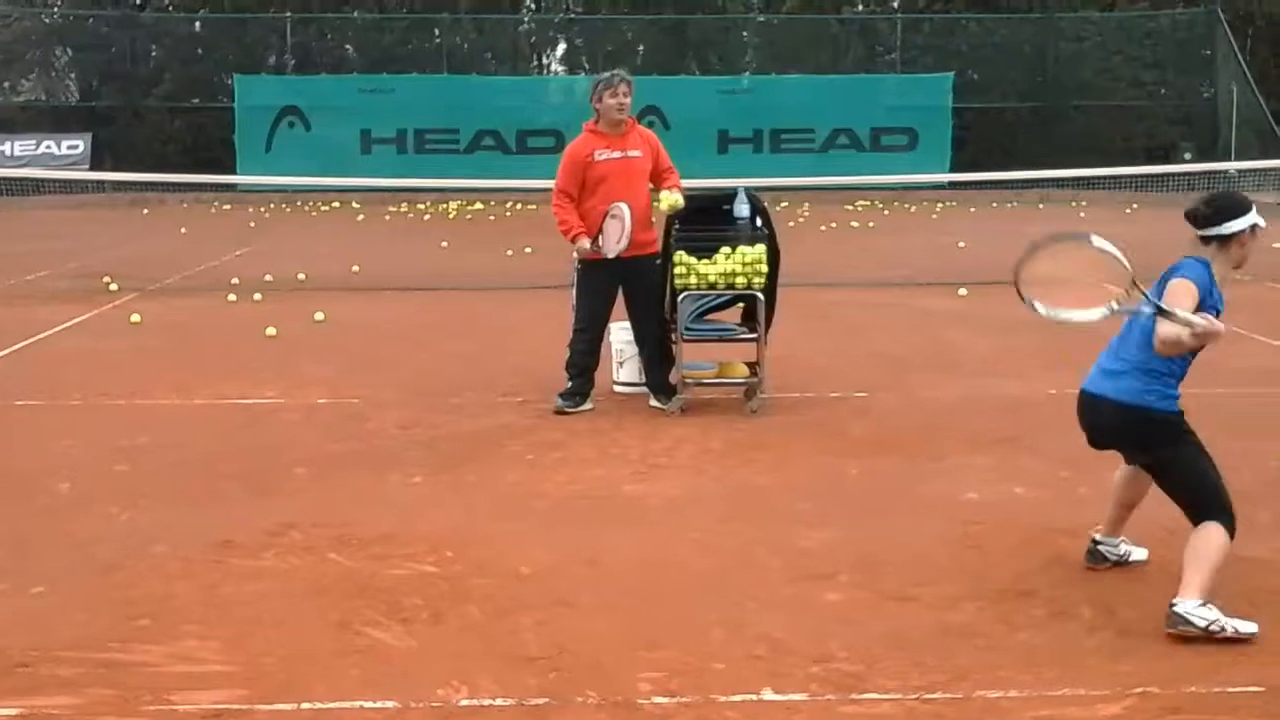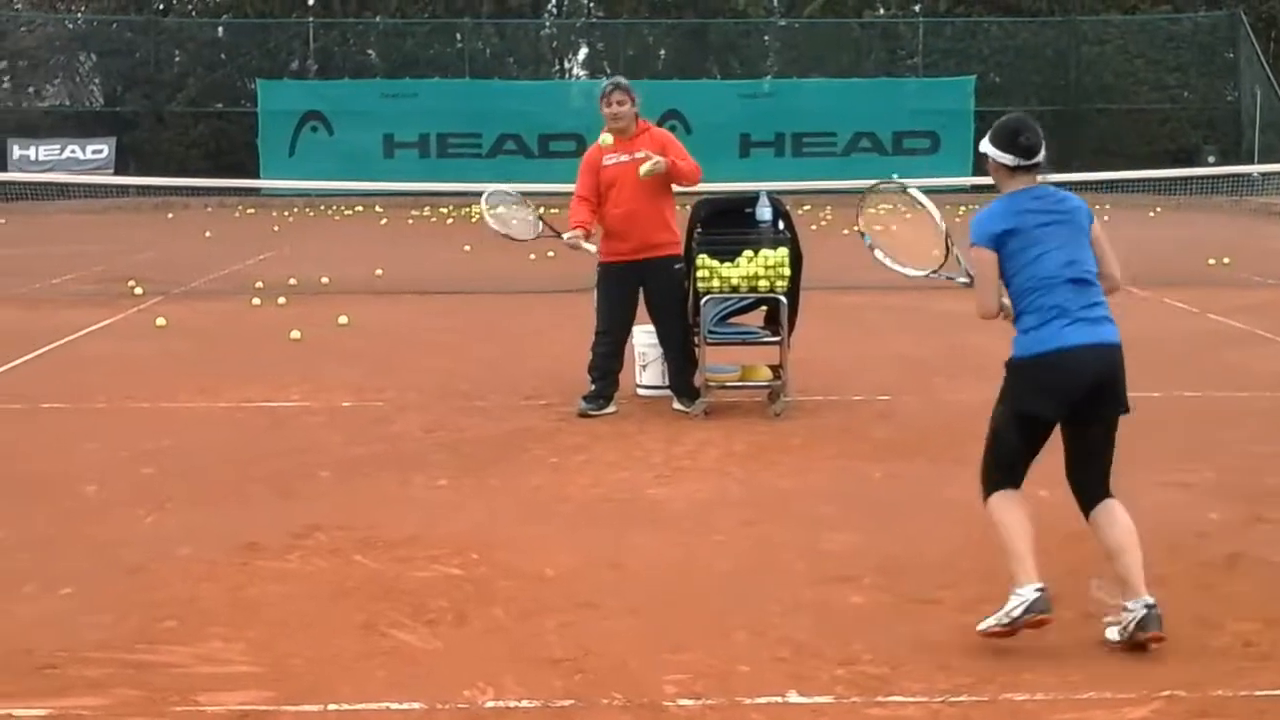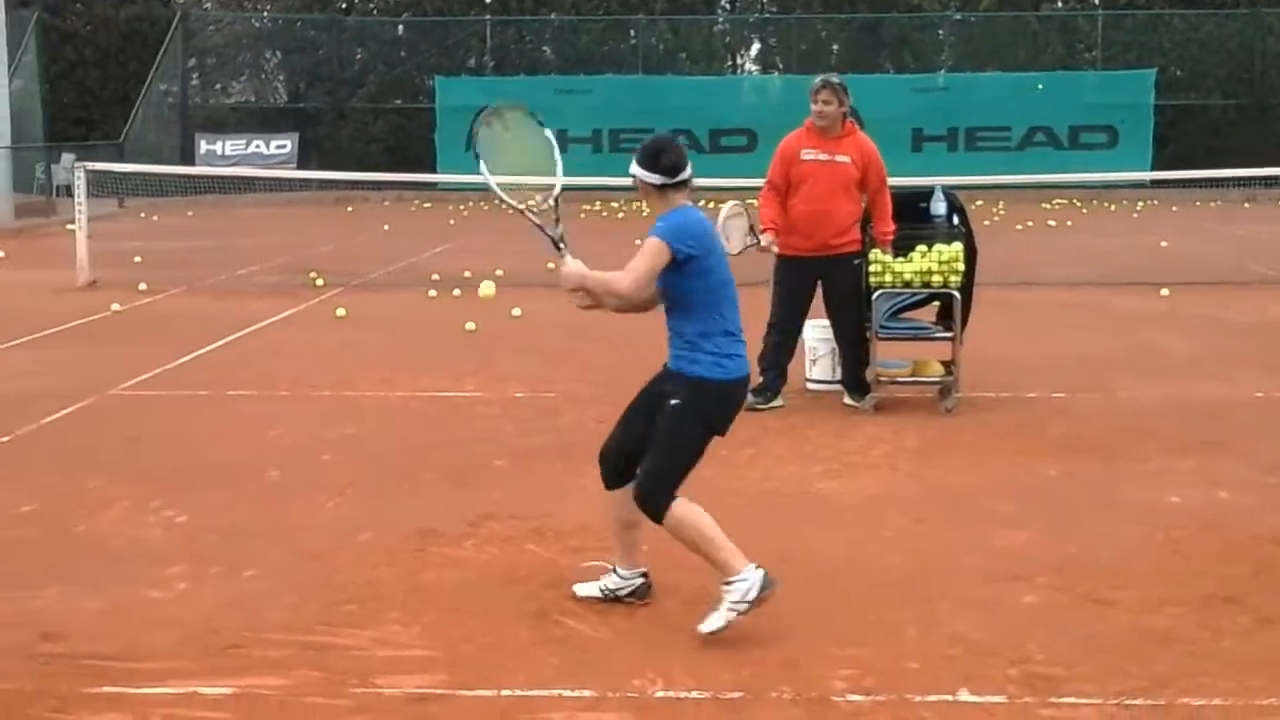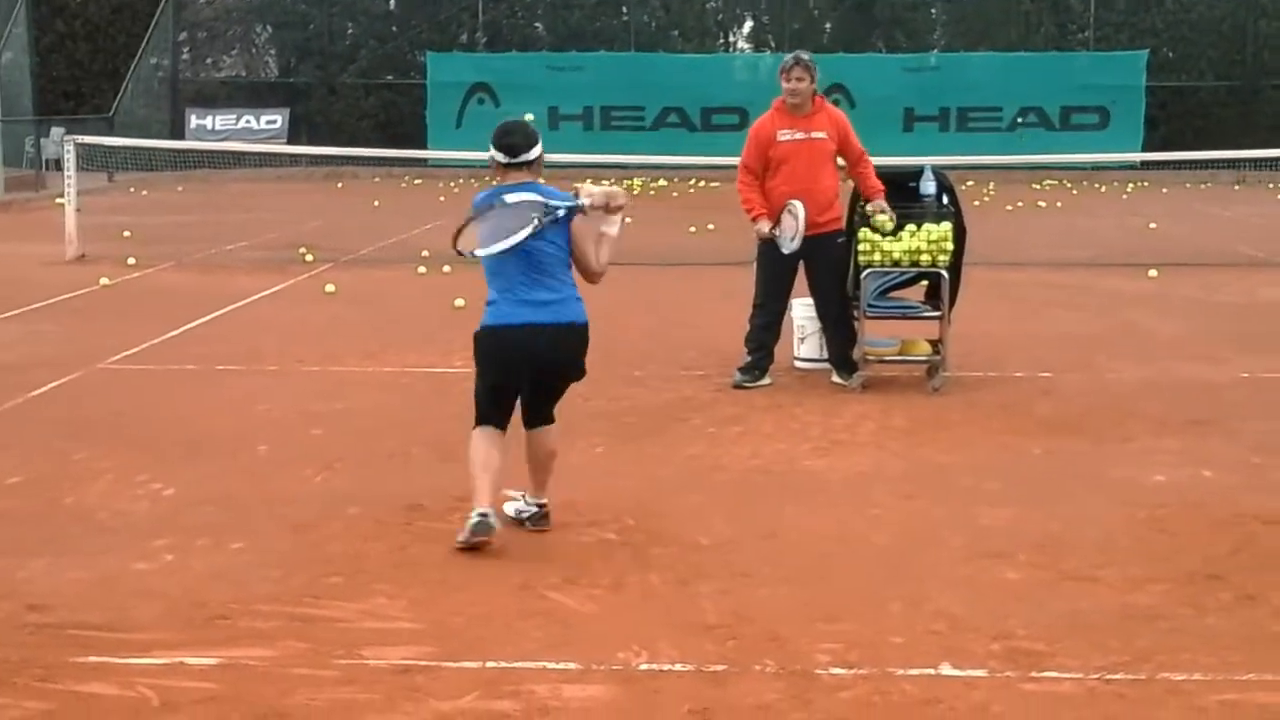
dt=1s
person 1, frame 1
left shoulder: (1207, 281)
right shoulder: (1191, 277)
right elbow: (1165, 340)
right wrist: (1197, 334)
left hip: (1099, 400)
right hip: (1142, 409)
left knee: (1147, 455)
right knee: (1214, 513)
left ankle: (1106, 543)
right ankle: (1190, 607)
person 1, frame 2
left shoulder: (990, 220)
right shoulder: (1076, 207)
left elbow: (988, 309)
right elbow: (1112, 281)
left hip: (1044, 362)
right hip: (1104, 354)
left knee: (1001, 482)
right knee: (1095, 488)
left ankle: (1029, 590)
right ankle: (1140, 607)
person 1, frame 3
left shoulder: (673, 227)
right shoulder: (686, 223)
left elbow: (627, 288)
right elbow: (645, 298)
left wrist: (580, 275)
right wrist: (598, 296)
left hip: (710, 380)
right hip: (688, 371)
left knee: (653, 496)
right knee: (615, 458)
left ankle: (743, 576)
right ankle: (629, 575)
person 1, frame 4
left shoulder: (483, 204)
right shoulder: (565, 206)
right elbow: (594, 272)
left wrist: (586, 201)
right wrist: (611, 223)
left hip: (505, 332)
right hip: (567, 331)
left knee: (489, 423)
right knee: (539, 412)
left ankle: (482, 513)
right ankle: (537, 503)
person 2, frame 1
left shoulder: (647, 139)
right shoulder: (580, 148)
left elbow: (666, 173)
right elbow: (563, 198)
left wrist: (672, 191)
right wrist: (577, 235)
left hip: (643, 252)
right hip: (596, 255)
left knee: (653, 325)
right knee: (588, 327)
left ankle: (661, 389)
right ankle: (577, 391)
person 2, frame 2
left shoulder: (660, 139)
right shoulder: (595, 154)
left elbow: (693, 172)
right elbow: (584, 200)
left wrist: (668, 167)
right wrist: (578, 228)
left hip: (664, 253)
right hip: (615, 257)
left knee: (675, 327)
right knee: (610, 331)
left ankle: (685, 392)
right ankle: (601, 394)
person 2, frame 3
left shoulder: (862, 146)
right shoulder: (792, 144)
left elbow: (879, 194)
right elbow: (772, 190)
left wrist: (884, 239)
right wrist: (768, 227)
left hip: (844, 253)
right hip: (793, 252)
left knee: (850, 326)
right knee: (783, 323)
left ankle: (856, 387)
right ankle: (769, 388)
person 2, frame 4
left shoulder: (835, 119)
right shoulder: (765, 126)
left elbow: (858, 160)
right elbow: (748, 176)
left wrist: (875, 194)
right wrist: (758, 216)
left hip: (826, 230)
right hip: (778, 232)
left knee: (834, 303)
right knee: (768, 304)
left ankle: (844, 366)
right ankle: (756, 367)
